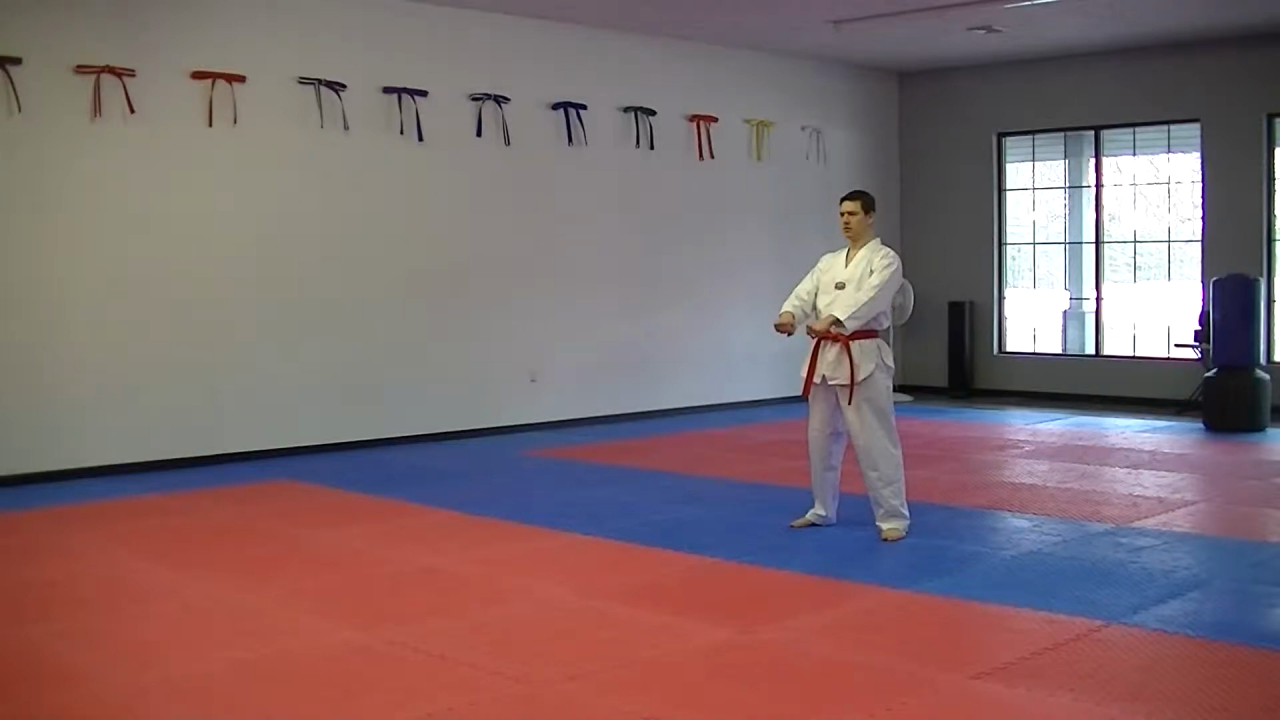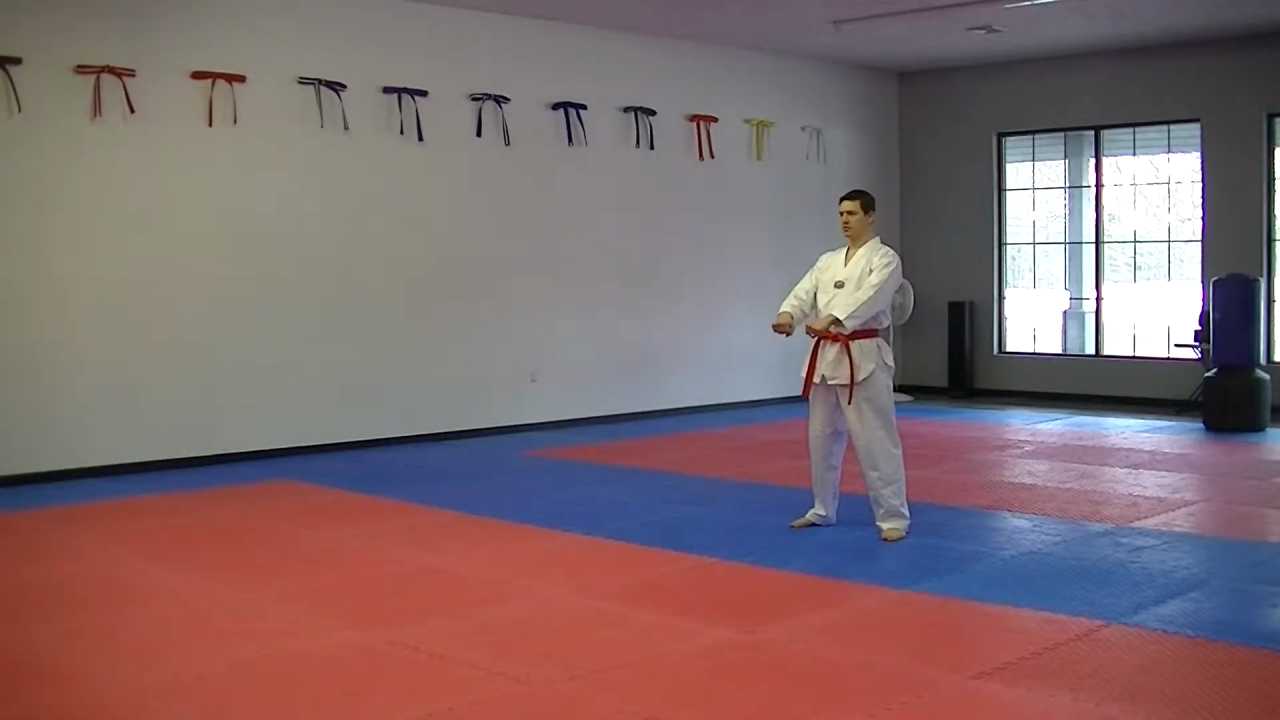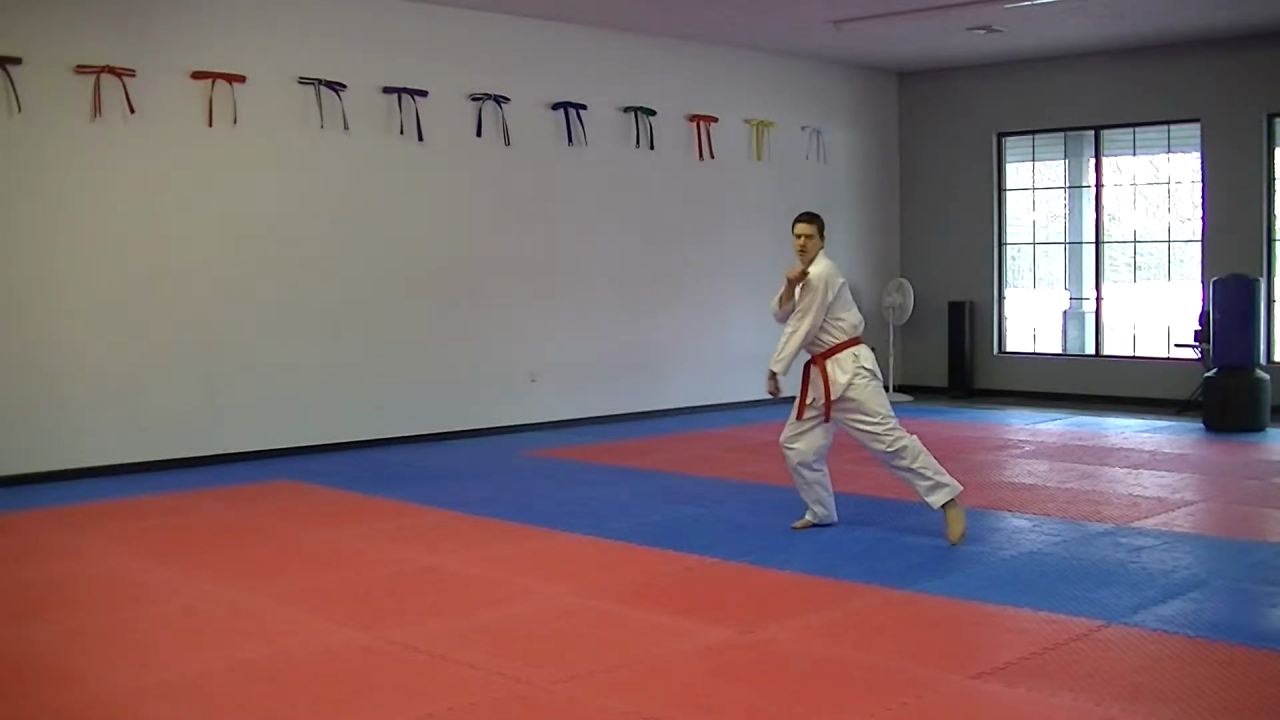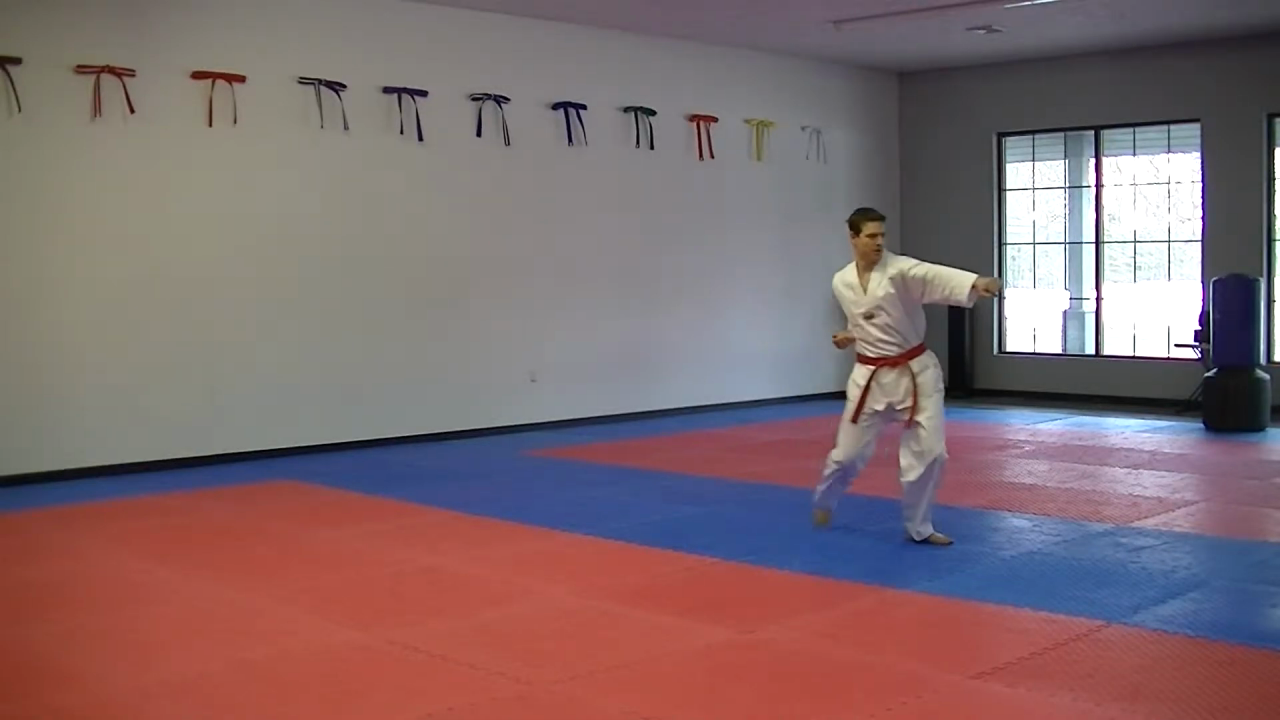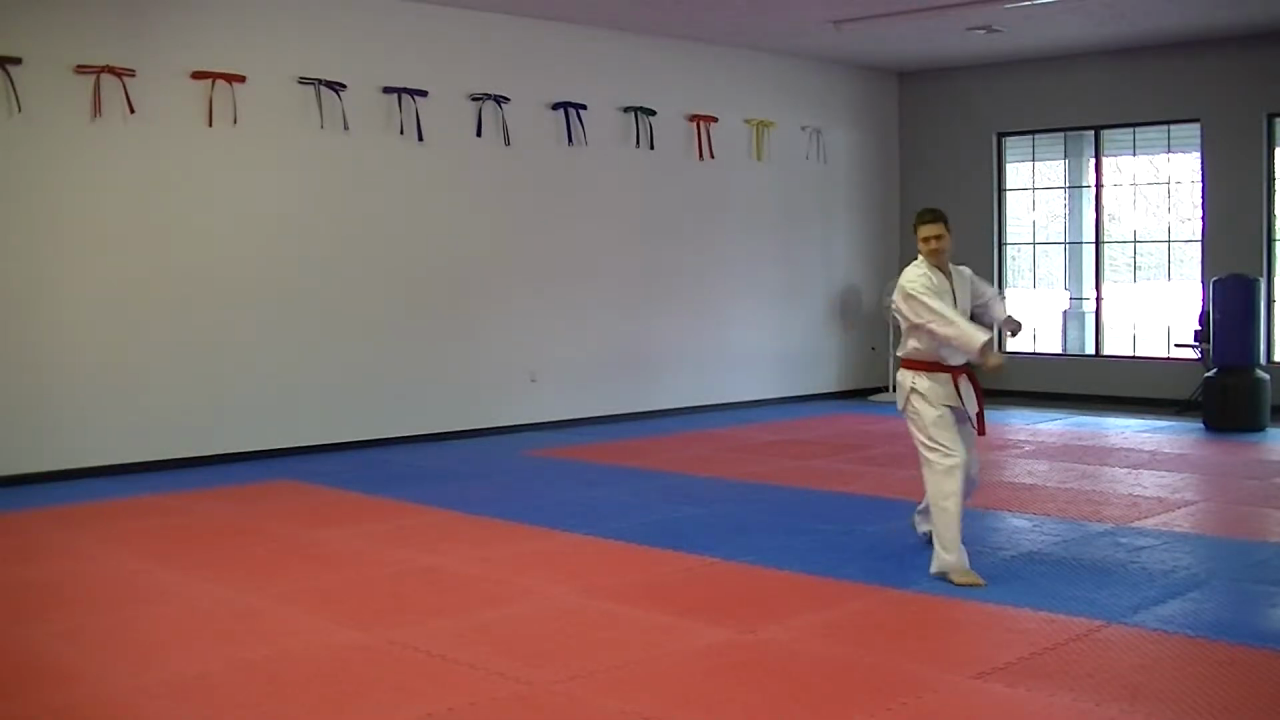
dt=1s
person 1, frame 1
left shoulder: (885, 260)
right shoulder: (828, 262)
left elbow: (868, 298)
right elbow: (805, 292)
left wrist: (830, 320)
right wrist: (789, 313)
left hip: (863, 358)
right hip: (826, 358)
left knee: (875, 440)
right knee: (821, 437)
left ankle: (893, 516)
right ankle: (823, 510)
person 1, frame 2
left shoulder: (885, 259)
right shoulder: (828, 260)
left elbow: (867, 297)
right elbow: (804, 291)
left wrist: (829, 319)
right wrist: (787, 313)
left hip: (863, 357)
right hip: (826, 356)
left knee: (875, 439)
right knee: (822, 437)
left ankle: (893, 516)
right ankle: (823, 510)
person 1, frame 3
left shoulder: (824, 274)
right shoulder: (802, 276)
left elbow: (801, 327)
right elbow: (782, 316)
left wrist: (775, 371)
right wrist: (789, 287)
left hip: (849, 368)
right hip: (822, 372)
left knee: (886, 435)
right knee: (795, 443)
left ankle: (947, 498)
right ankle: (821, 512)
person 1, frame 4
left shoulder: (902, 269)
right shoulder: (842, 281)
left elbow: (939, 276)
left wrist: (976, 282)
right wrist: (849, 336)
left hip: (915, 371)
right hip: (870, 375)
left knee: (929, 452)
right knee: (848, 451)
left ankle: (919, 527)
right ankle: (825, 502)
person 1, frame 5
left shoulder: (963, 276)
right shoulder: (914, 281)
left elbow: (990, 300)
right elbow: (943, 322)
left wrist: (1006, 318)
right wrist: (982, 349)
left hip: (956, 382)
right hip: (923, 383)
left knee: (966, 469)
right knee: (948, 461)
left ankle: (930, 522)
right ankle: (950, 560)
